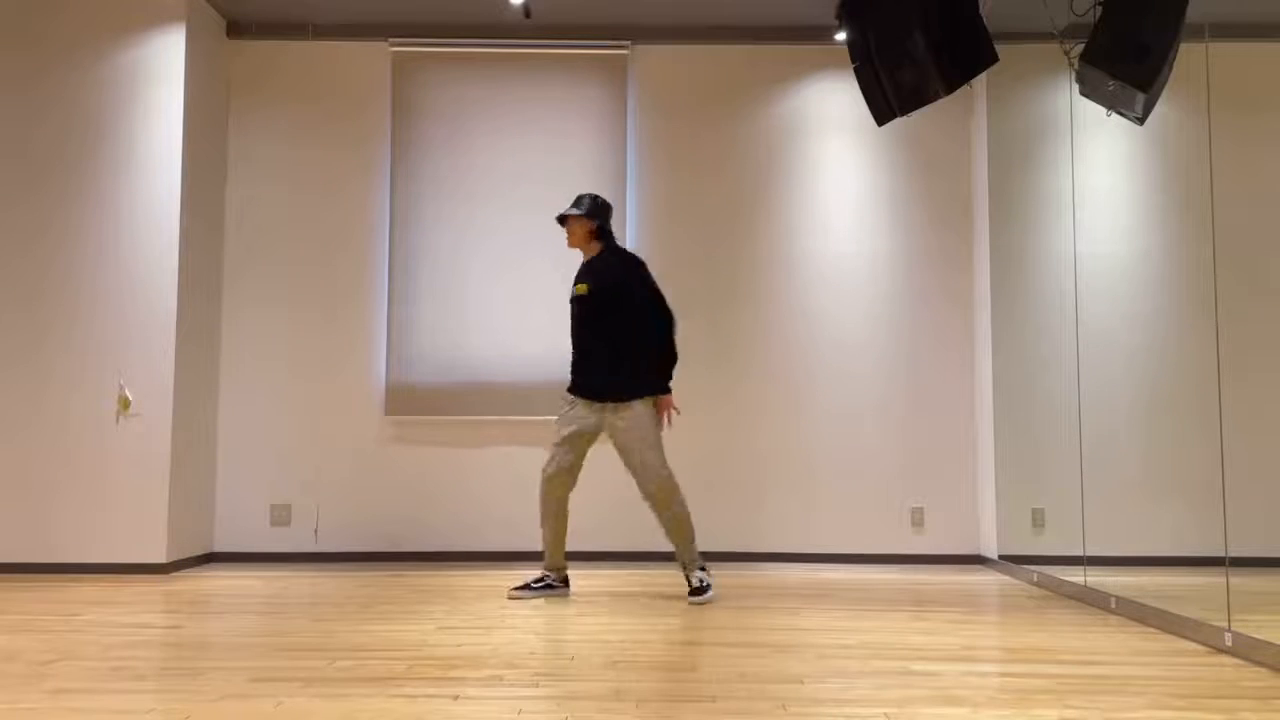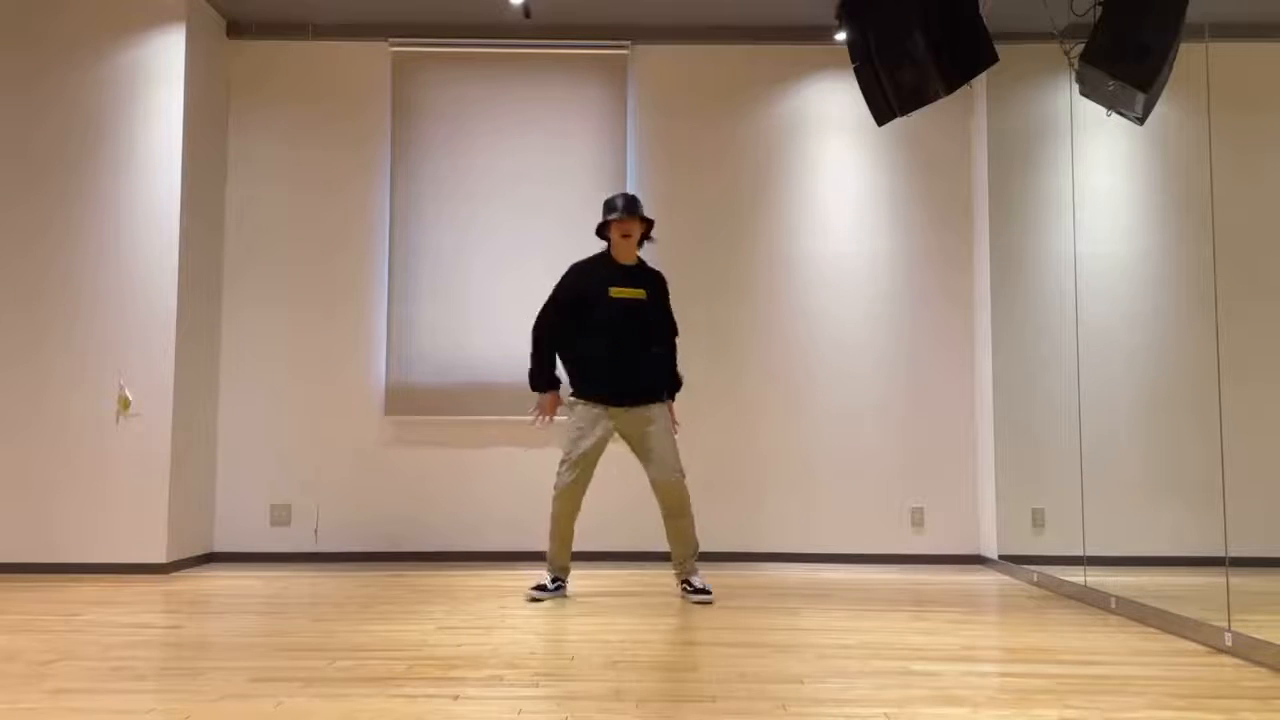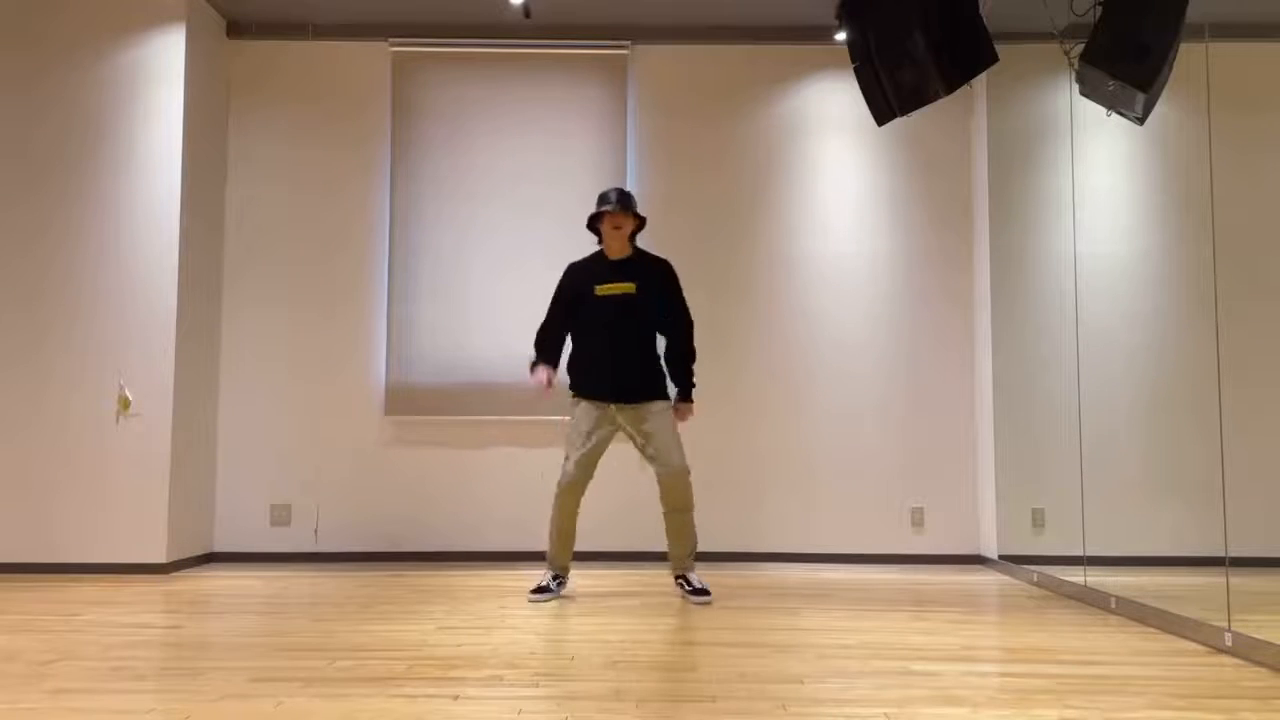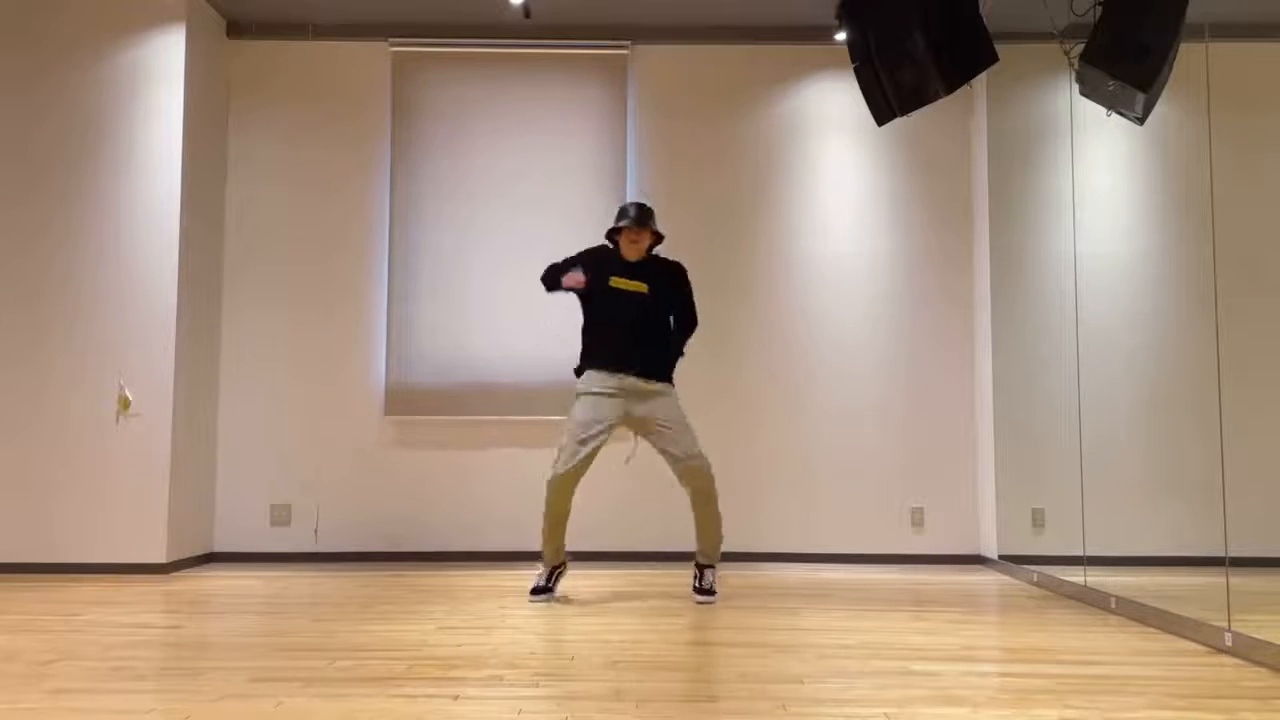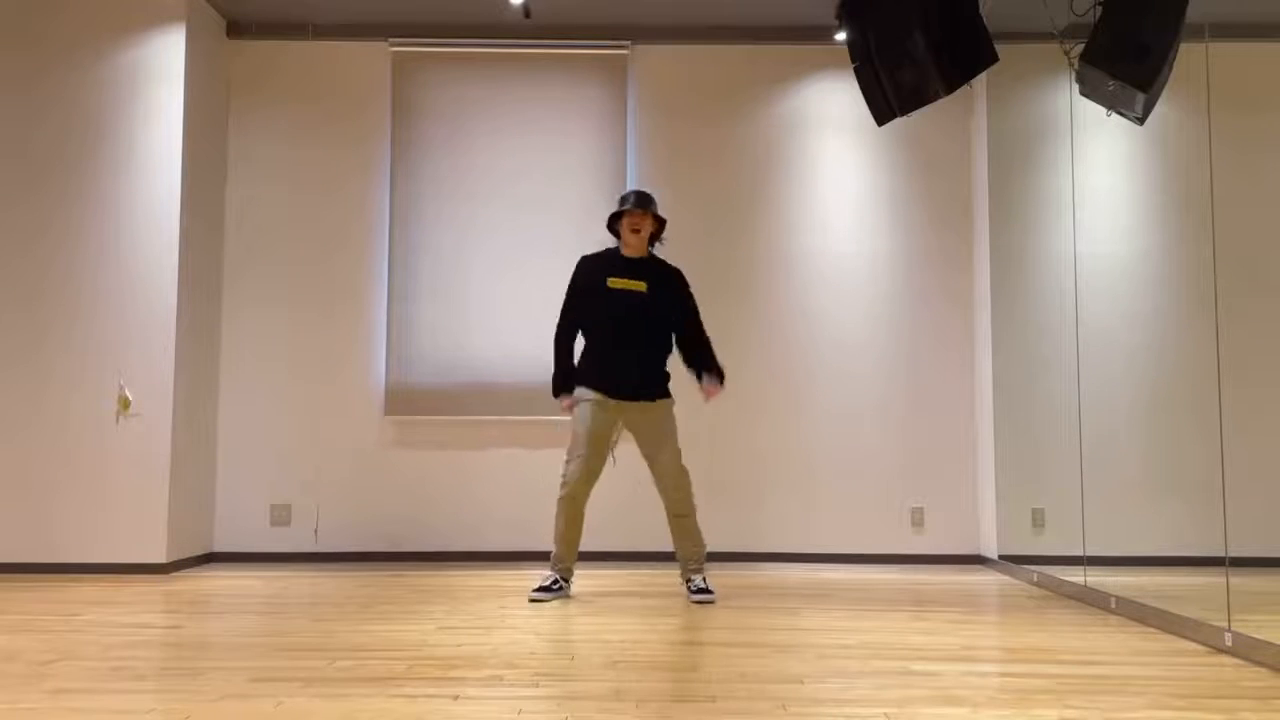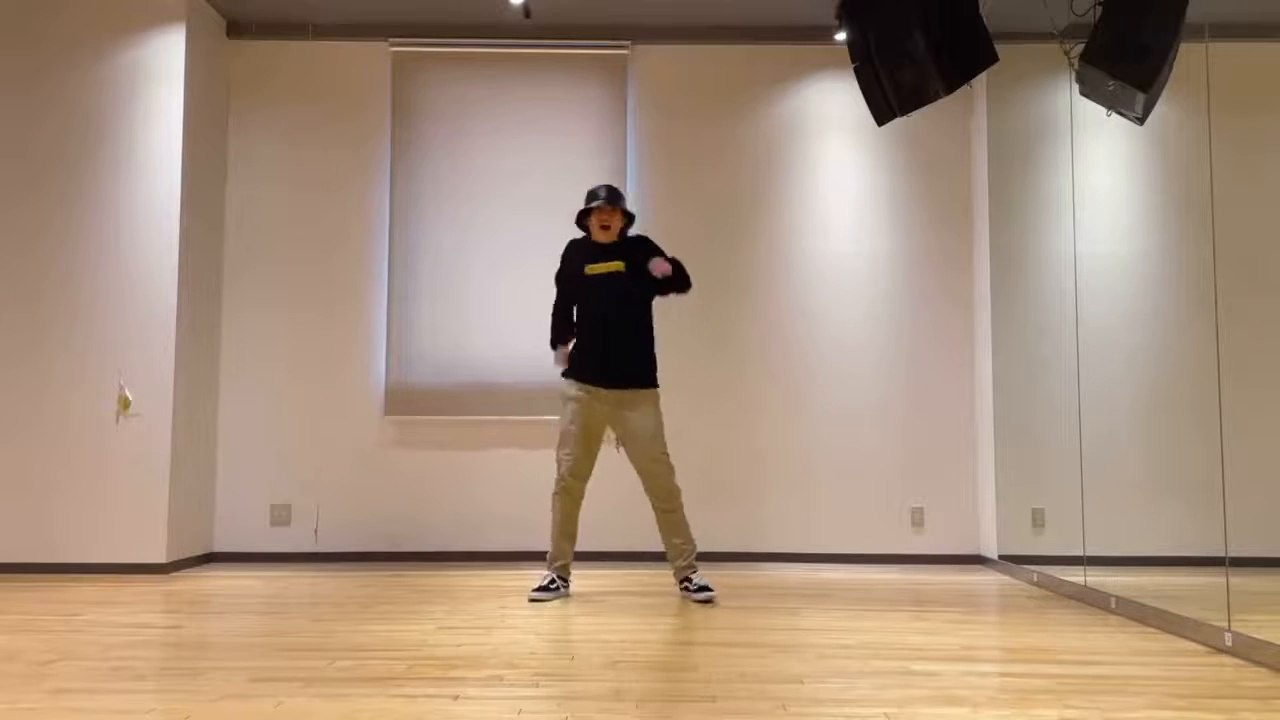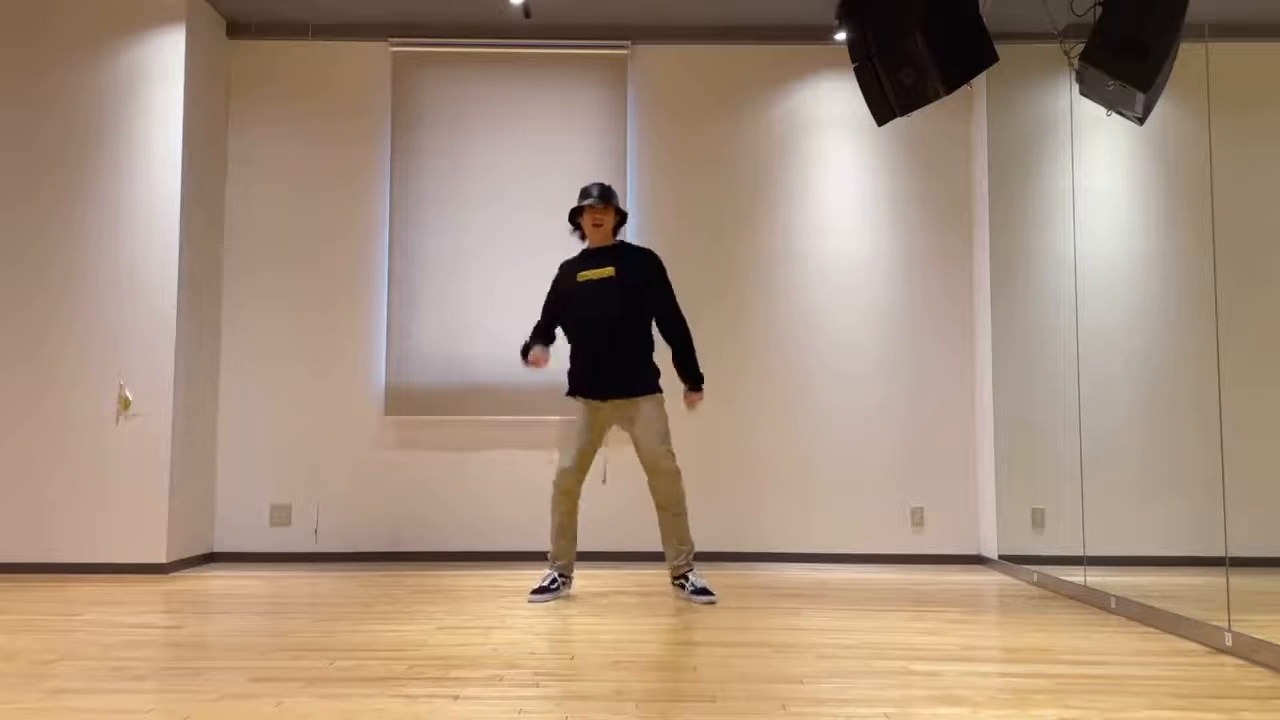
dt=0.2s
person 1, frame 1
left shoulder: (623, 266)
right shoulder: (587, 272)
left elbow: (658, 322)
left wrist: (660, 386)
left hip: (629, 398)
right hip: (584, 396)
left knee: (656, 479)
right knee: (554, 477)
left ankle: (694, 568)
right ankle: (554, 573)
person 1, frame 2
left shoulder: (654, 281)
right shoulder: (584, 275)
left elbow: (665, 339)
right elbow: (546, 328)
left wrist: (669, 393)
right wrist: (545, 385)
left hip: (646, 402)
right hip: (591, 401)
left knee: (671, 482)
right knee: (569, 485)
left ankle: (688, 573)
right ankle: (557, 574)
person 1, frame 3
left shoulder: (657, 271)
right shoulder: (580, 274)
left elbow: (680, 333)
right elbow: (554, 326)
left wrist: (684, 390)
right wrist: (544, 363)
left hip: (648, 398)
right hip: (592, 398)
left knee: (676, 477)
right knee: (571, 481)
left ankle: (684, 571)
right ankle: (556, 572)
person 1, frame 4
left shoulder: (670, 274)
right shoulder: (595, 262)
left elbow: (686, 322)
right elbow: (551, 276)
left wrist: (667, 359)
right wrist: (564, 277)
left hip: (654, 389)
right hip: (600, 386)
left knee: (697, 471)
right knee: (563, 475)
left ankle: (706, 564)
right ankle: (553, 563)
person 1, frame 5
left shoulder: (668, 278)
right shoulder: (591, 267)
left elbow: (690, 335)
right elbow: (568, 325)
left wrist: (710, 372)
right wrist: (564, 384)
left hip: (651, 397)
right hip: (597, 392)
left knee: (674, 484)
right knee: (574, 483)
left ankle: (694, 573)
right ankle: (561, 573)
person 1, frame 6
left shoulder: (641, 249)
right shoulder: (575, 254)
left elbow: (678, 283)
left wrist: (669, 270)
right wrist: (560, 340)
left hip: (637, 387)
right hip: (583, 385)
left knee: (660, 478)
right knee: (569, 478)
left ankle: (687, 572)
right ankle: (558, 572)
person 1, frame 7
left shoulder: (641, 261)
right shoulder: (568, 272)
left elbow: (670, 320)
right elbow: (549, 322)
left wrist: (691, 378)
right wrist: (535, 346)
left hip: (640, 392)
right hip: (588, 395)
left knee: (665, 477)
right knee: (566, 479)
left ankle: (683, 571)
right ankle: (560, 572)
